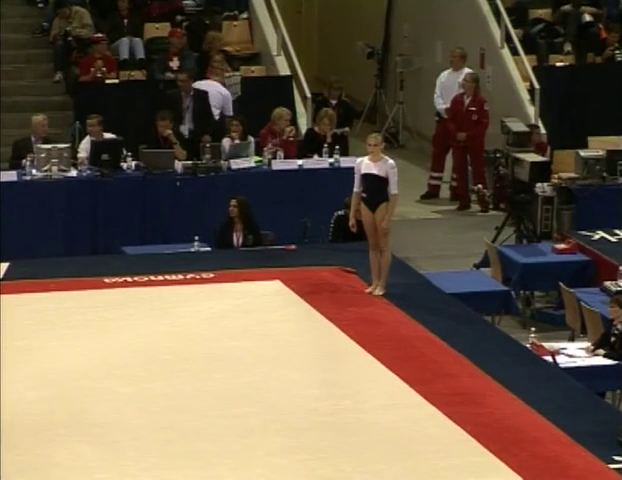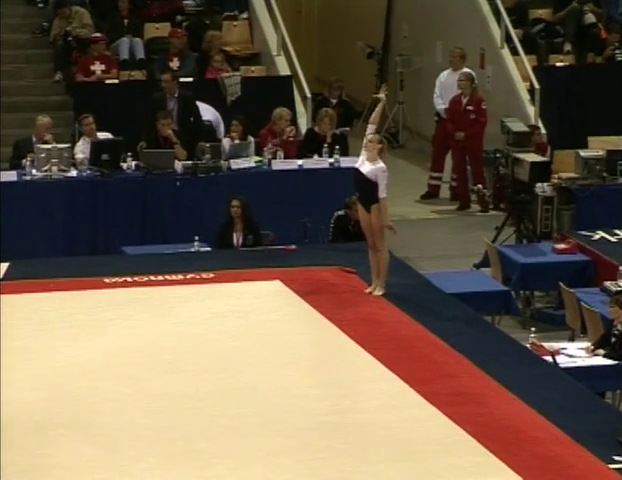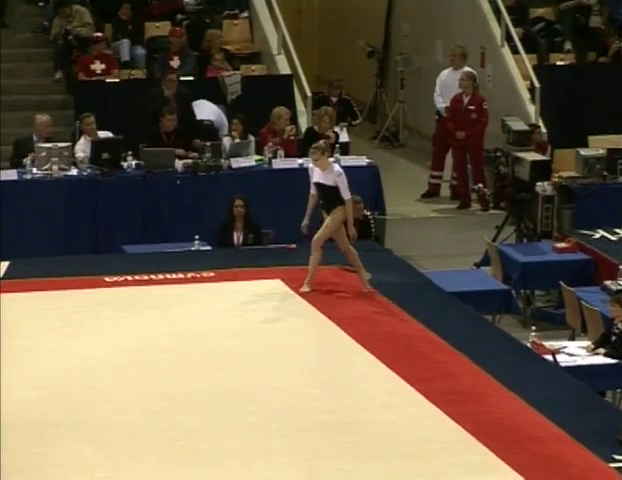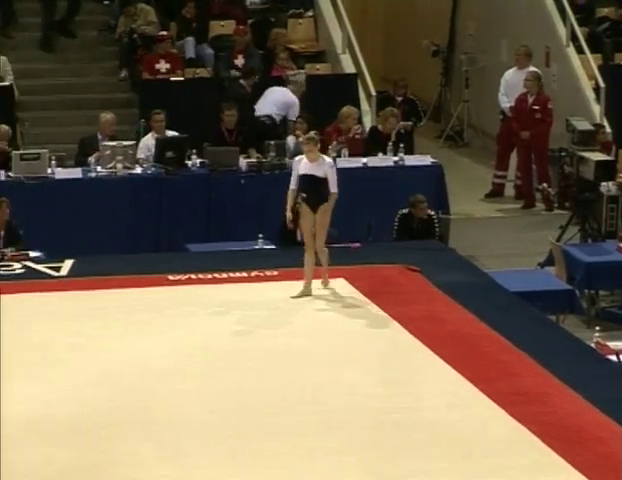
dt=1s
person 1, frame 1
left shoulder: (389, 164)
right shoulder: (360, 163)
left elbow: (394, 193)
right elbow: (357, 190)
left wrist: (388, 218)
right wrist: (352, 215)
left hip: (381, 205)
right hip: (366, 205)
left knee: (383, 246)
right knee: (372, 246)
left ankle: (382, 284)
right ankle: (374, 282)
person 1, frame 2
left shoulder: (380, 168)
right shoulder: (363, 156)
left elbow: (382, 195)
right elbow: (372, 124)
left wrist: (385, 219)
right wrist: (381, 103)
left hip: (375, 207)
right hip: (362, 204)
left knee: (379, 246)
right knee: (370, 245)
left ankle: (381, 284)
right ankle: (374, 282)
person 1, frame 3
left shoulder: (336, 171)
right shoulder: (312, 169)
left elbow: (347, 198)
right elbow: (313, 194)
left wrist: (351, 225)
right wrist: (307, 217)
left hip: (338, 210)
right hip: (326, 210)
left knee: (316, 241)
right knee: (344, 246)
left ankle: (308, 282)
right ankle: (363, 275)
person 1, frame 4
left shoulder: (327, 163)
right shoulder: (298, 162)
left elbow: (334, 192)
right elbow: (293, 187)
left wrist: (326, 215)
right wrist: (289, 209)
left hip: (322, 205)
right hip: (306, 205)
left knee: (319, 246)
right knee: (308, 246)
left ankle: (325, 275)
right ankle: (307, 286)
person 2, frame 1
right shoulder: (444, 75)
right elbow: (437, 95)
right wrist: (444, 108)
right hip: (443, 117)
right knee: (437, 152)
left ankle: (456, 190)
right ankle: (433, 188)
person 2, frame 2
right shoulder: (443, 75)
right elbow: (436, 95)
right wrist: (443, 109)
right hip: (443, 117)
right knee: (437, 153)
right ankle: (433, 188)
person 2, frame 3
right shoulder: (444, 74)
right elbow: (437, 94)
right wrist: (444, 108)
right hip: (443, 116)
right knee: (438, 151)
right ankle: (433, 187)
person 2, frame 4
right shoulder: (509, 73)
right elbow: (501, 93)
right wrist: (509, 107)
right hip: (508, 116)
right knee: (502, 151)
left ankle: (520, 188)
right ankle: (498, 186)
person 3, frame 1
left shoulder: (481, 101)
right shoulder: (456, 99)
left elbow: (484, 124)
right elbow: (450, 120)
left wrist: (468, 135)
right wrist: (455, 133)
left hip: (475, 142)
right hip: (457, 141)
left knee: (478, 170)
right knee: (460, 171)
left ankle: (483, 202)
right ankle: (464, 201)
person 3, frame 2
left shoulder: (478, 100)
right shoulder: (454, 100)
left elbow: (482, 123)
right elbow: (449, 120)
left wrist: (466, 134)
right wrist: (454, 133)
left hip: (473, 142)
right hip: (456, 141)
left knee: (477, 170)
right knee: (459, 171)
left ankle: (483, 202)
right ankle: (464, 201)
person 3, frame 3
left shoulder: (480, 100)
right shoulder: (455, 99)
left elbow: (483, 122)
right elbow: (449, 119)
left wrist: (467, 134)
right wrist: (454, 132)
left hip: (474, 141)
right hip: (457, 140)
left knee: (478, 169)
right knee: (460, 169)
left ankle: (483, 201)
right ankle: (464, 200)
person 3, frame 4
left shoulder: (544, 100)
right shoulder: (520, 99)
left elbow: (548, 122)
right elbow: (514, 119)
left wrist: (531, 133)
right wrist: (519, 132)
left hip: (539, 140)
right hip: (522, 140)
left knee: (542, 169)
right knee: (524, 169)
left ankle: (548, 201)
right ankle: (528, 199)
